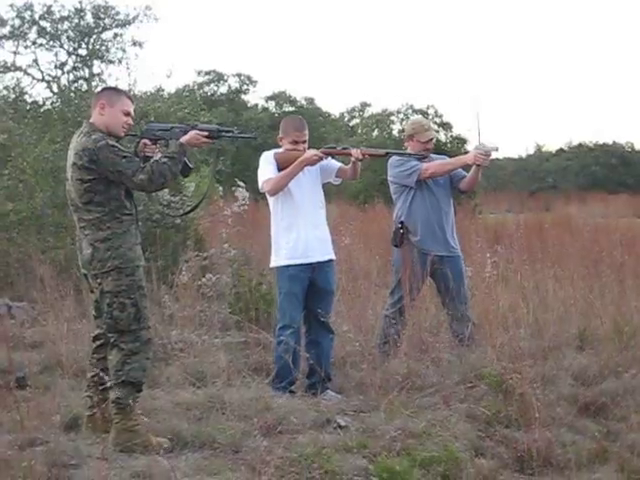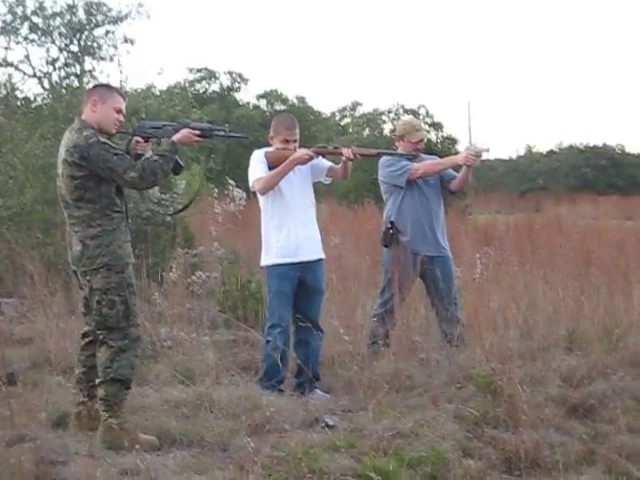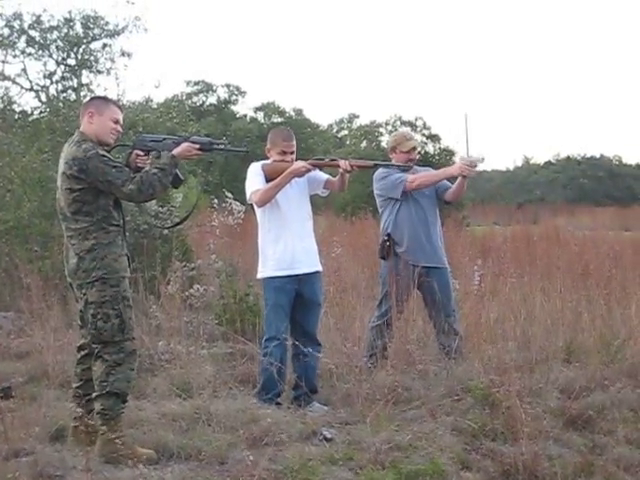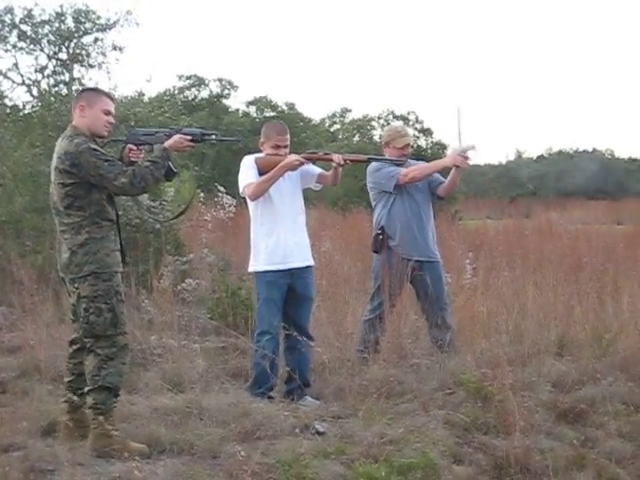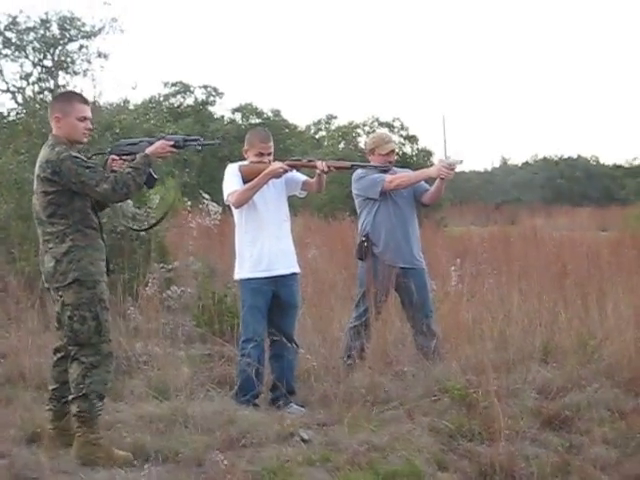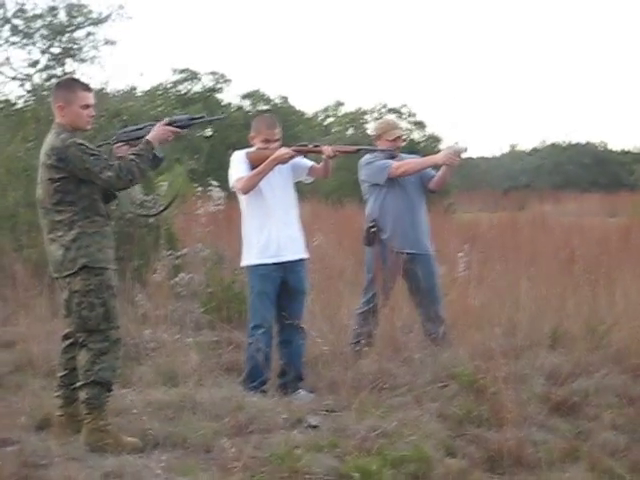
dt=0.4s
person 1, frame 1
left shoulder: (84, 142)
right shoulder: (97, 145)
left elbow: (126, 179)
right elbow: (149, 180)
left wrist: (140, 156)
right wrist: (181, 145)
left hip: (99, 253)
right hip: (116, 255)
left knee: (108, 333)
right knee: (133, 337)
left ankle: (99, 412)
right ankle: (125, 426)
person 1, frame 2
left shoulder: (75, 139)
right shoulder: (89, 142)
left elbow: (117, 176)
right elbow: (140, 177)
left wrist: (132, 154)
right wrist: (172, 143)
left hip: (89, 251)
right hip: (105, 252)
left knee: (98, 330)
right knee: (122, 334)
left ankle: (87, 409)
right ankle: (112, 424)
person 1, frame 3
left shoulder: (76, 151)
right shoulder: (87, 154)
left elbow: (116, 189)
right elbow: (138, 191)
left wrist: (131, 168)
right wrist: (172, 157)
left hip: (87, 264)
right hip: (101, 265)
left knee: (93, 343)
right knee: (118, 348)
left ankle: (84, 422)
right ankle: (110, 437)
person 1, frame 4
left shoulder: (71, 146)
right shoulder: (80, 149)
left elbow: (109, 186)
right elbow: (131, 184)
left wrist: (127, 162)
right wrist: (165, 150)
left hip: (81, 258)
right hip: (95, 260)
left knee: (86, 338)
right knee: (110, 342)
left ankle: (75, 417)
right ankle: (102, 431)
person 1, frame 5
left shoulder: (55, 156)
right shoulder: (62, 158)
left elbow: (92, 200)
right elbow: (114, 191)
left wrist: (109, 172)
right wrist: (147, 157)
left hip: (66, 267)
right hip: (79, 268)
left knee: (71, 347)
right knee: (94, 350)
left ankle: (59, 426)
right ankle: (87, 439)
person 1, frame 6
left shoulder: (59, 145)
right shoulder: (67, 145)
left elbow: (97, 190)
right elbow: (118, 180)
left wrist: (119, 161)
right wrist: (150, 143)
left hip: (74, 256)
right hip: (86, 256)
left knee: (79, 334)
right knee: (102, 337)
left ankle: (69, 414)
right ankle: (96, 426)
person 2, frame 1
left shoulder: (317, 160)
right shoulder: (270, 159)
left elbow: (349, 175)
right elbow: (271, 188)
left wrist: (355, 161)
right wrist: (301, 162)
left hip: (322, 255)
right hip: (290, 258)
left knee: (321, 324)
right knee: (289, 325)
left ankle: (318, 384)
right ankle: (282, 387)
person 2, frame 2
left shoulder: (308, 158)
right shoulder: (260, 157)
left elbow: (339, 175)
right elbow: (261, 187)
left wrist: (346, 161)
right wrist: (291, 162)
left hip: (312, 255)
right hip: (280, 257)
left knee: (310, 324)
right knee: (278, 324)
left ankle: (307, 383)
right ankle: (270, 386)
person 2, frame 3
left shoulder: (304, 170)
right shoulder: (257, 170)
left elbow: (336, 187)
right elbow: (259, 199)
left wrist: (343, 173)
right wrist: (289, 174)
left hip: (309, 267)
right hip: (277, 269)
left knee: (308, 336)
right knee: (276, 337)
left ankle: (305, 395)
right ankle: (267, 399)
person 2, frame 4
left shoulder: (297, 165)
right shoulder: (251, 163)
left elbow: (330, 182)
right elbow: (252, 193)
left wrist: (336, 167)
right wrist: (282, 168)
left hip: (301, 261)
right hip: (269, 264)
left knee: (300, 331)
right knee: (268, 331)
left ankle: (297, 389)
right ankle: (260, 393)
person 2, frame 5
left shoulder: (282, 172)
right shoulder: (235, 171)
left elbow: (314, 189)
right elbow: (236, 201)
left wrist: (320, 174)
right wrist: (266, 175)
left hip: (286, 269)
right hip: (254, 271)
left knee: (285, 338)
right knee: (253, 339)
left ankle: (282, 397)
right ankle: (245, 401)
person 2, frame 6
left shoulder: (288, 158)
right shoulder: (241, 158)
left elbow: (321, 174)
right elbow: (243, 187)
left wrist: (327, 159)
right wrist: (272, 161)
left hip: (294, 255)
right hip: (261, 257)
left knee: (293, 325)
right knee: (261, 325)
left ankle: (291, 383)
right ankle: (254, 387)
person 3, frame 1
left shoulder: (443, 161)
right shoulder: (397, 163)
left elbow: (466, 185)
right elbow: (428, 171)
left wrist: (477, 166)
right wrist: (466, 159)
left hip: (447, 246)
right hip: (412, 246)
left knee: (458, 302)
right knee: (399, 301)
right ankle: (385, 352)
person 3, frame 2
left shoulder: (434, 162)
right shoulder: (388, 163)
left elbow: (457, 186)
right elbow: (418, 172)
left wrist: (468, 166)
right wrist: (457, 160)
left hip: (436, 246)
right hip: (402, 246)
left knee: (448, 302)
right knee: (388, 301)
right ankle: (375, 351)
person 3, frame 3
left shoulder: (428, 173)
right shoulder: (383, 176)
left elbow: (451, 196)
right elbow: (414, 183)
left wrist: (463, 177)
right wrist: (452, 170)
left hip: (434, 257)
right hip: (399, 257)
left knee: (446, 314)
right knee: (386, 313)
left ankle: (456, 362)
right ankle: (371, 363)
person 3, frame 4
left shoulder: (422, 167)
right shoulder: (377, 170)
left elbow: (444, 191)
right elbow: (407, 177)
left wrist: (456, 170)
right wrist: (445, 162)
left hip: (426, 251)
right hip: (392, 251)
left knee: (438, 307)
right knee: (379, 307)
left ankle: (448, 355)
right ankle: (364, 356)
person 3, frame 5
left shoulder: (407, 175)
right shoulder: (361, 177)
left elbow: (429, 198)
right elbow: (393, 183)
left wrist: (441, 179)
right wrist: (431, 172)
left hip: (411, 258)
right hip: (377, 258)
left knee: (423, 314)
right knee: (364, 314)
left ankle: (433, 362)
right ankle: (350, 363)
person 3, frame 6
left shoulder: (414, 161)
right shoulder: (368, 163)
left elbow: (434, 184)
right elbow: (398, 170)
left wrist: (447, 165)
right wrist: (436, 158)
left hip: (419, 244)
right hip: (384, 244)
left knee: (430, 300)
right knee: (372, 300)
right ankle: (358, 350)
